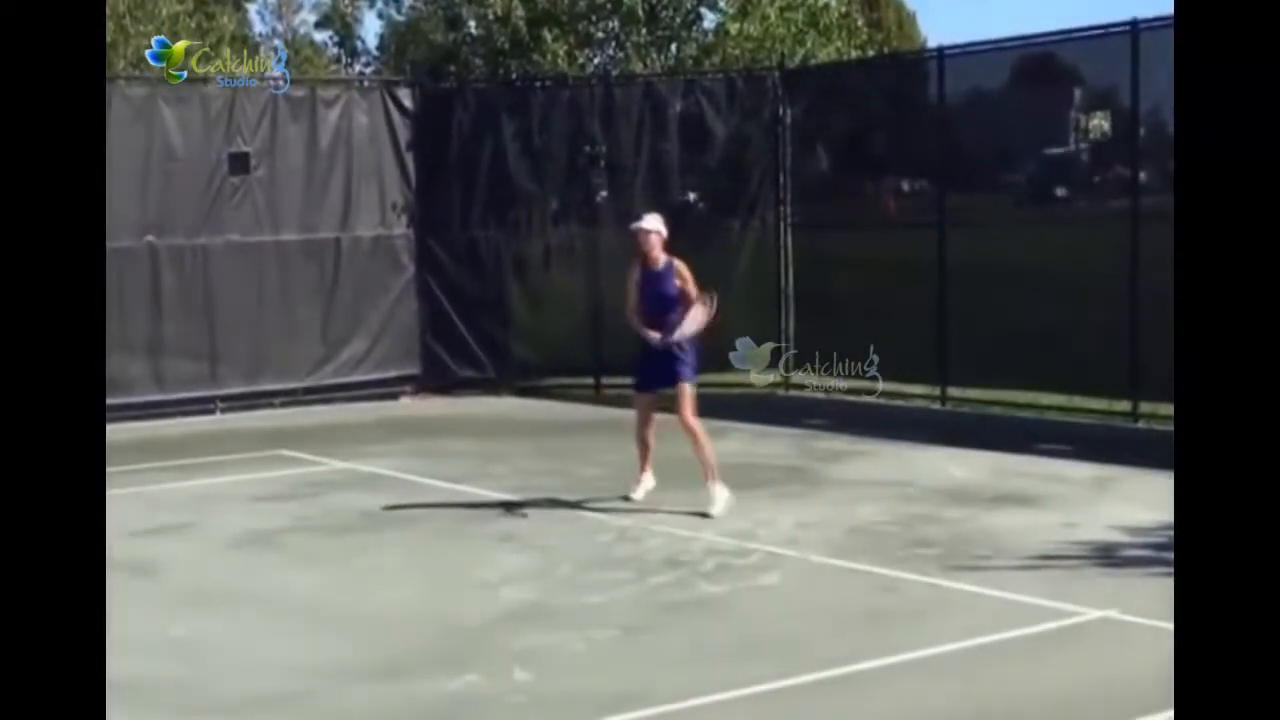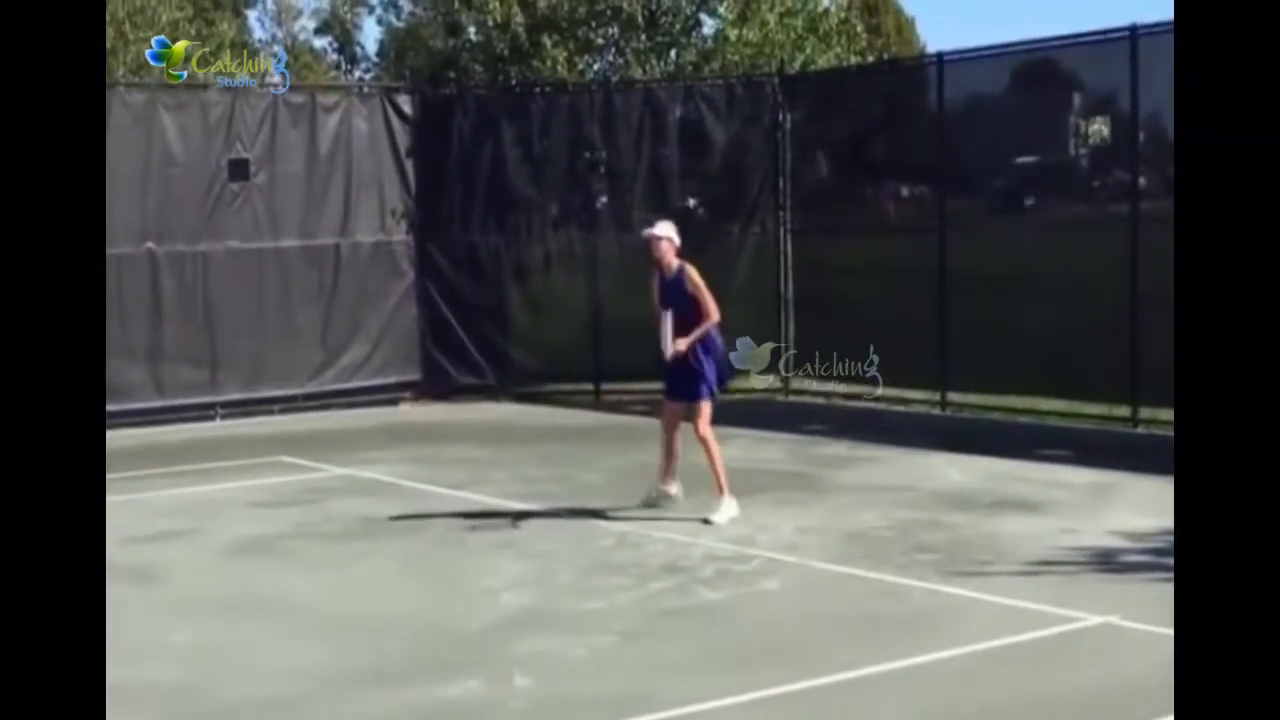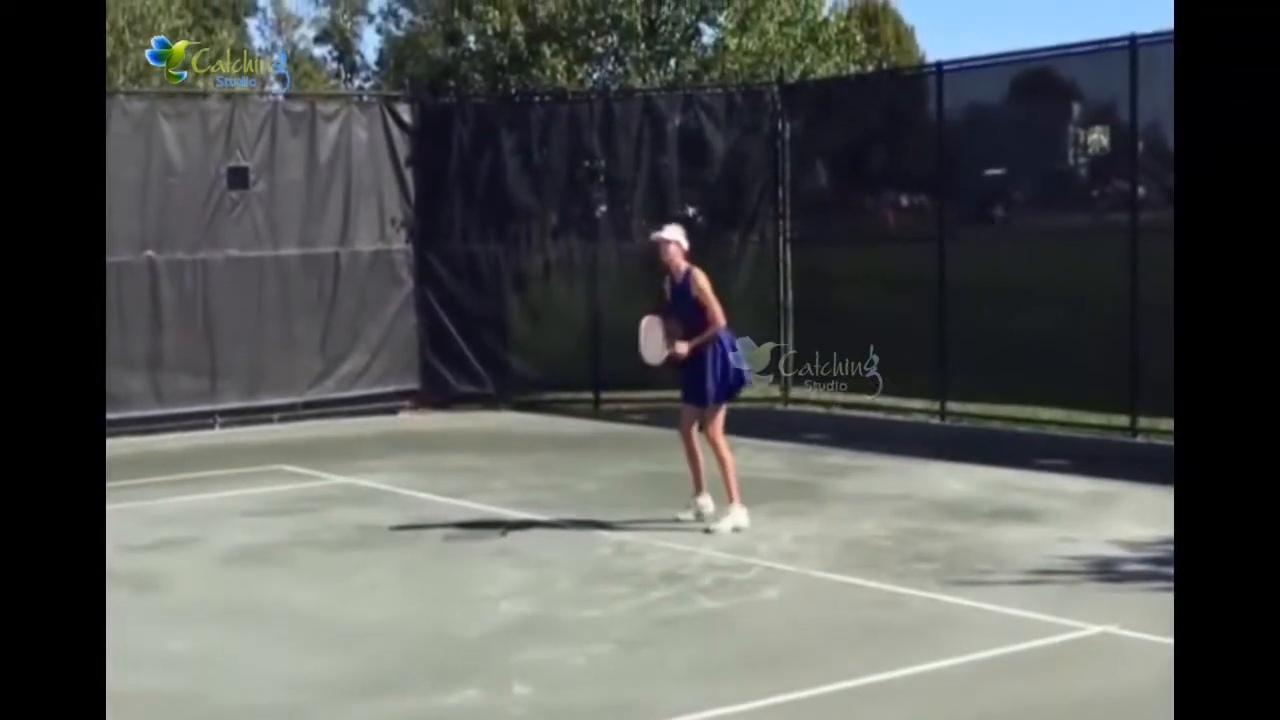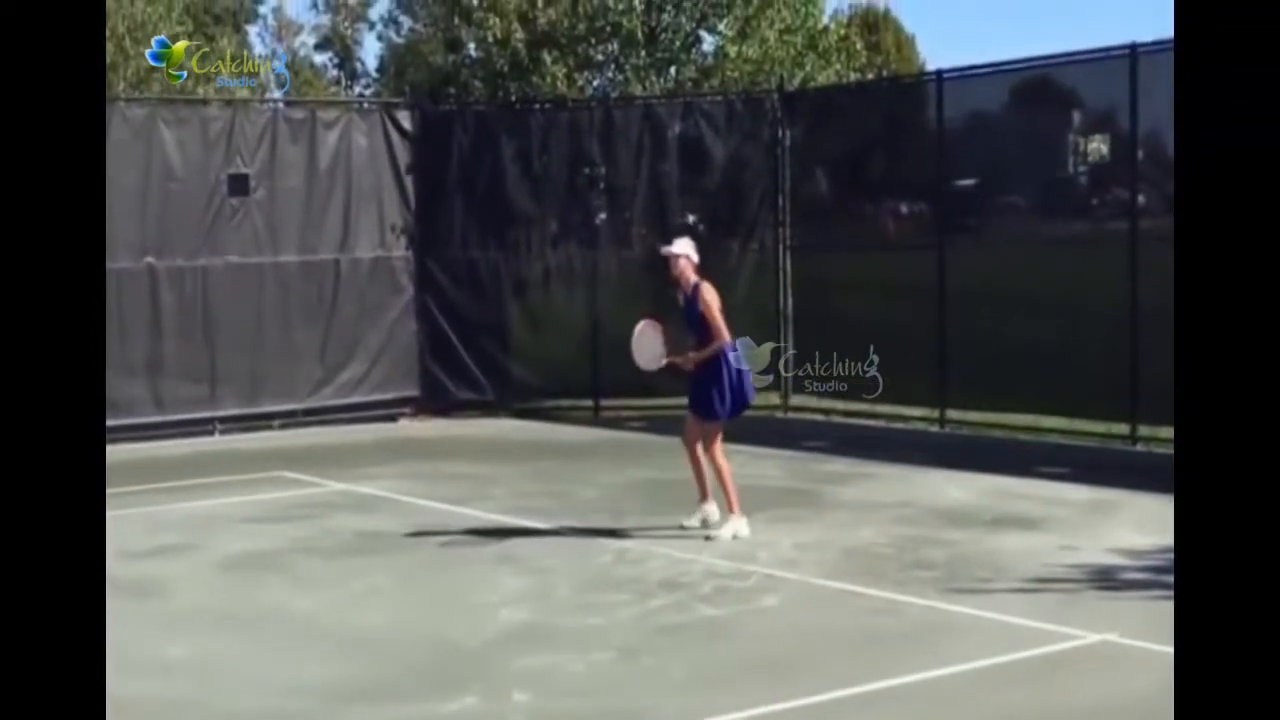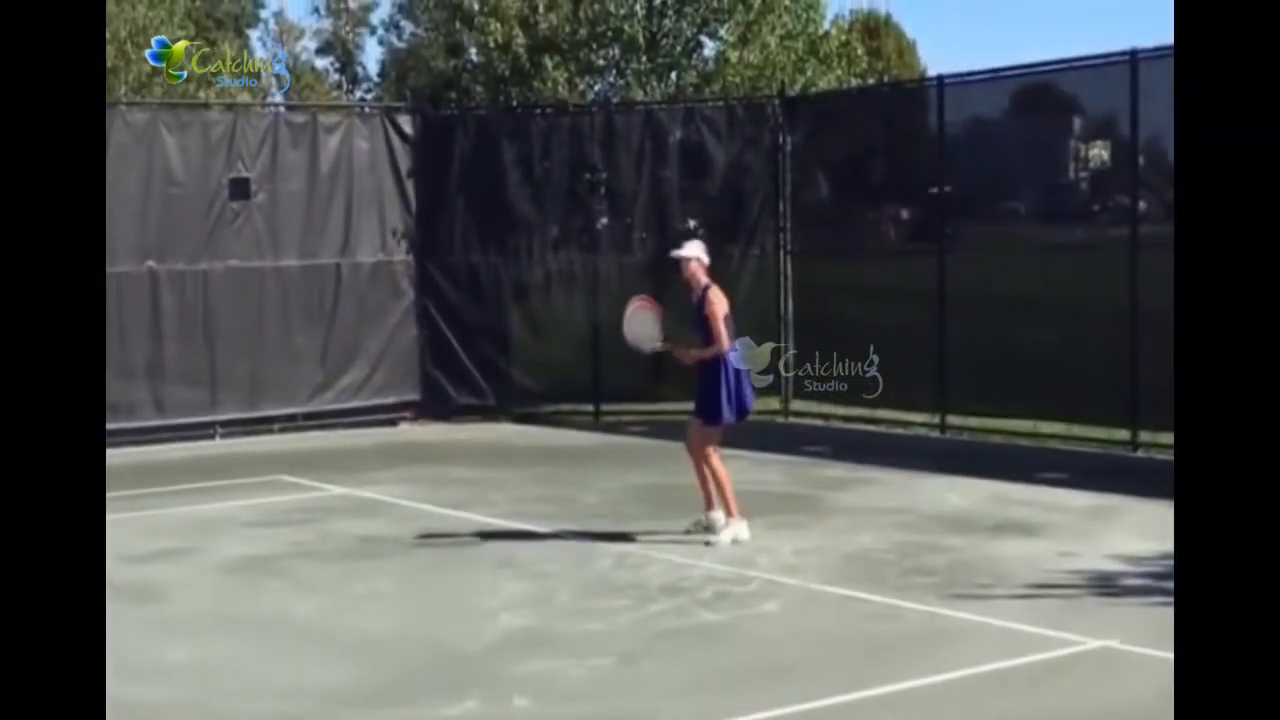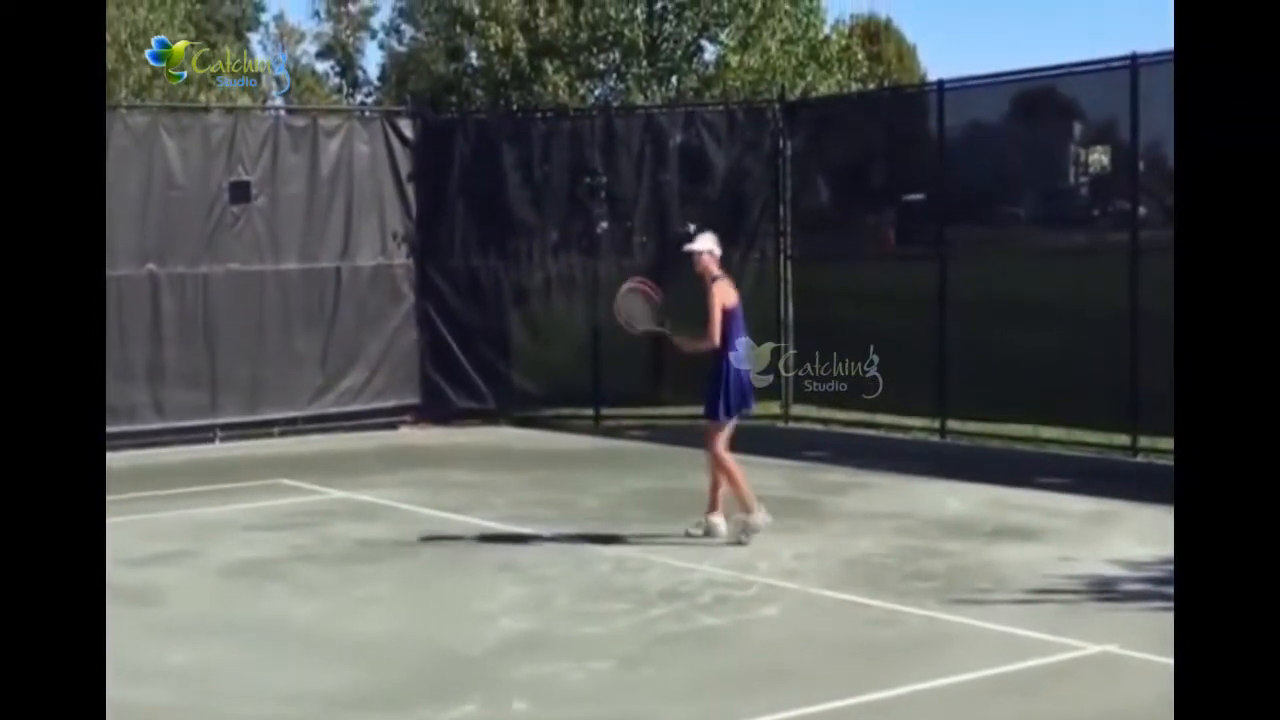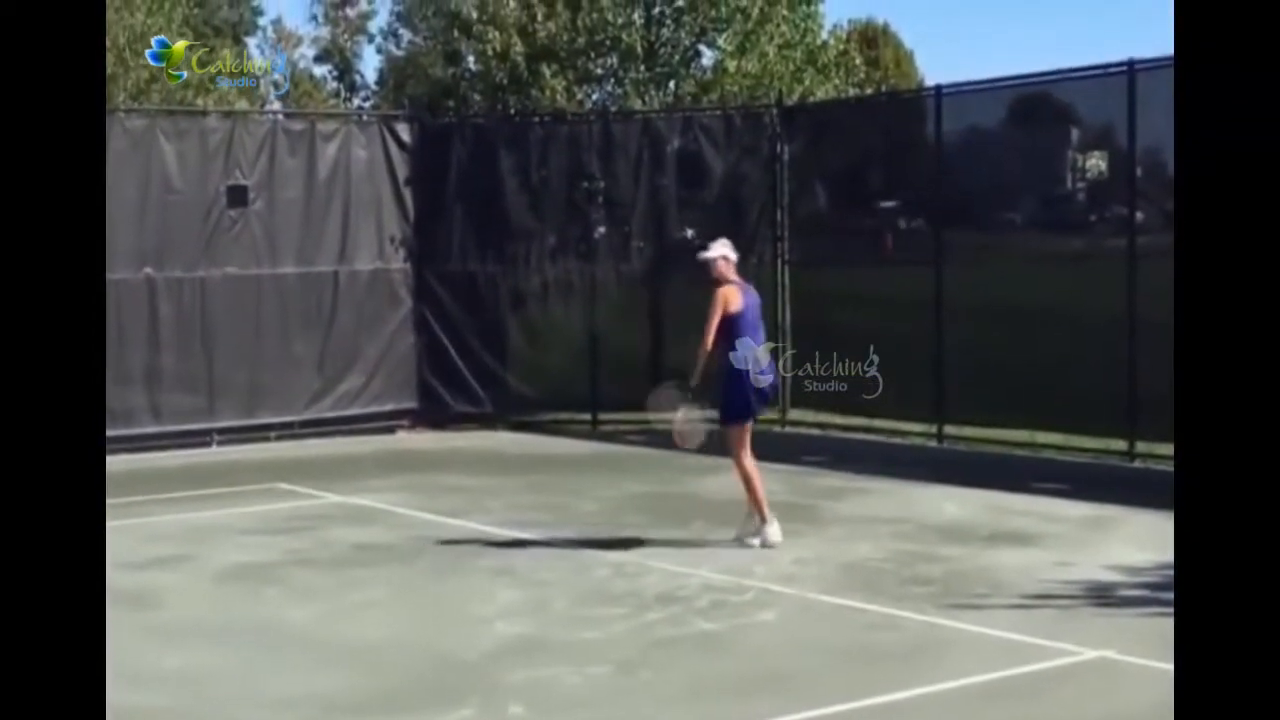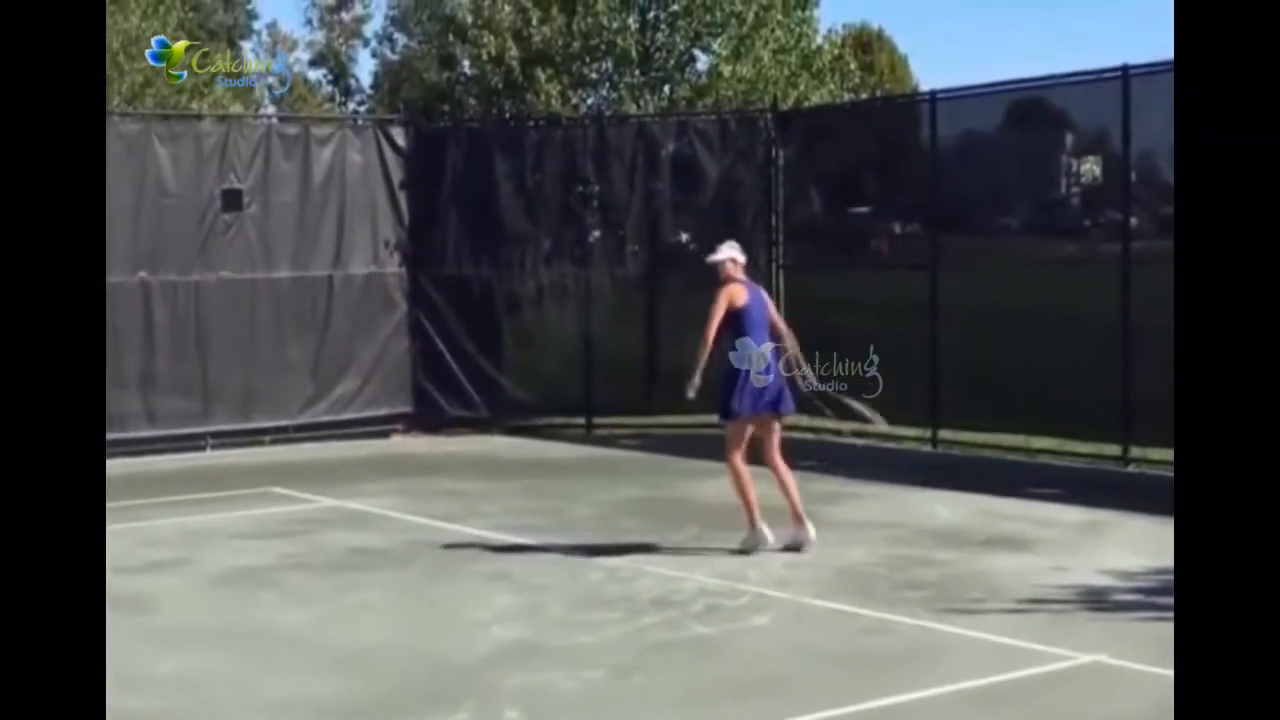
dt=0.2s
person 1, frame 1
left shoulder: (678, 269)
right shoulder: (637, 271)
left elbow: (695, 307)
right elbow: (632, 313)
right wrist: (646, 333)
left hip: (678, 347)
right hip: (651, 347)
left knee: (687, 417)
right knee: (643, 420)
left ankle: (716, 486)
right ankle: (645, 475)
person 1, frame 2
left shoulder: (689, 274)
right shoulder: (657, 279)
left elbow: (713, 316)
left wrist: (688, 341)
right wrist: (669, 344)
left hip: (702, 353)
right hip: (678, 357)
left knee: (702, 430)
right knee: (669, 425)
left ankle: (727, 500)
right ankle: (668, 484)
person 1, frame 3
left shoulder: (695, 277)
right shoulder: (669, 282)
left elbow: (719, 321)
left wrist: (691, 345)
right wrist: (677, 344)
left hip: (714, 354)
right hip: (694, 358)
left knee: (713, 434)
right knee: (686, 430)
left ankle: (736, 509)
right ankle: (701, 500)
person 1, frame 4
left shoulder: (704, 291)
right shoulder: (683, 293)
left elbow: (724, 339)
left wrist: (695, 358)
right wrist: (686, 358)
left hip: (721, 370)
right hip: (705, 370)
left knee: (712, 448)
right knee: (689, 439)
left ankle: (737, 519)
right ankle: (707, 506)
person 1, frame 5
left shoulder: (712, 296)
right shoulder: (696, 295)
left elbow: (723, 345)
left wrist: (694, 355)
right wrist: (692, 354)
left hip: (724, 374)
right hip: (712, 374)
left knee: (708, 452)
right knee: (693, 445)
left ankle: (736, 523)
right ankle: (713, 513)
person 1, frame 6
left shoulder: (718, 288)
right shoulder: (718, 285)
left elbow: (715, 340)
left wrist: (690, 345)
right wrist: (693, 342)
left hip: (731, 367)
right hip: (728, 367)
left knee: (717, 448)
right knee: (716, 446)
left ankle: (753, 511)
right ankle: (714, 517)
person 1, frame 7
left shoulder: (723, 292)
right shoulder: (749, 290)
left elbow: (708, 343)
left wrist: (697, 373)
left hip: (741, 372)
right hip: (758, 369)
left knee: (741, 456)
right knee: (742, 452)
left ankle: (767, 526)
right ankle: (756, 519)
person 1, frame 8
left shoulder: (728, 290)
right shoulder: (760, 292)
left elbow: (709, 335)
right elbow: (784, 332)
left wrist: (697, 375)
left hip: (746, 371)
right hip: (769, 371)
left knee: (734, 456)
right knee: (773, 458)
left ankle: (757, 527)
right ankle: (802, 525)
